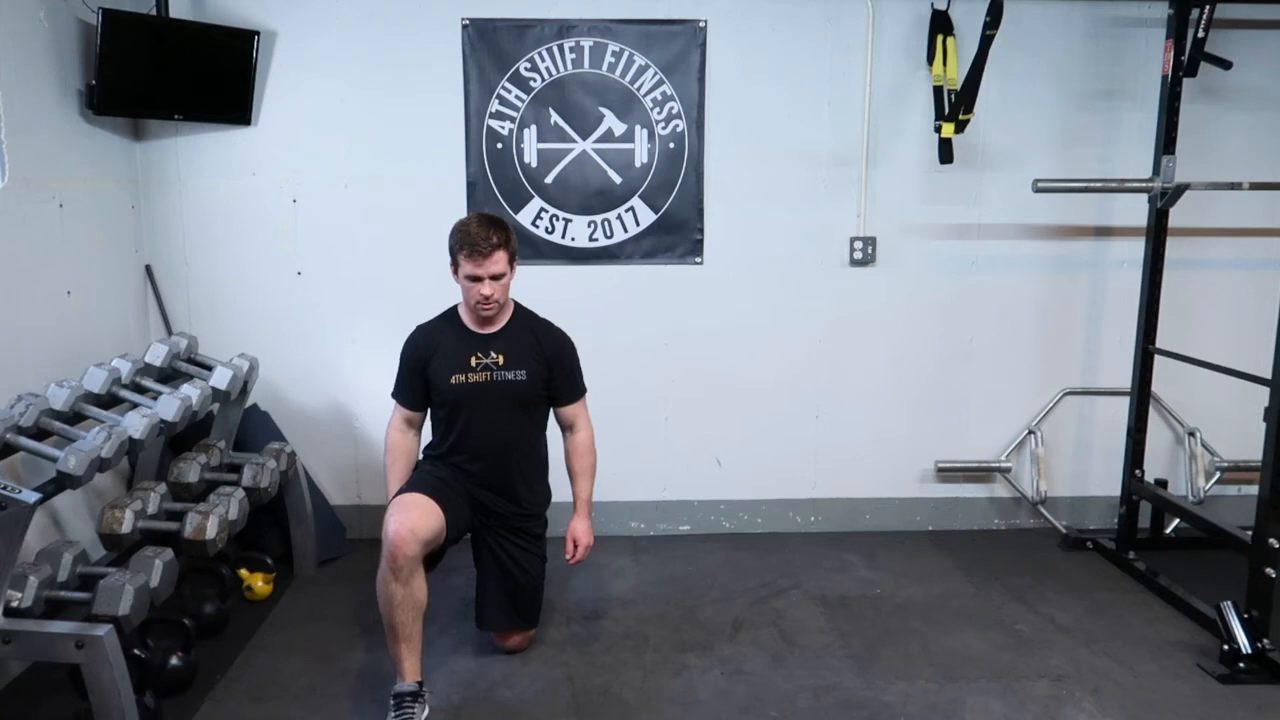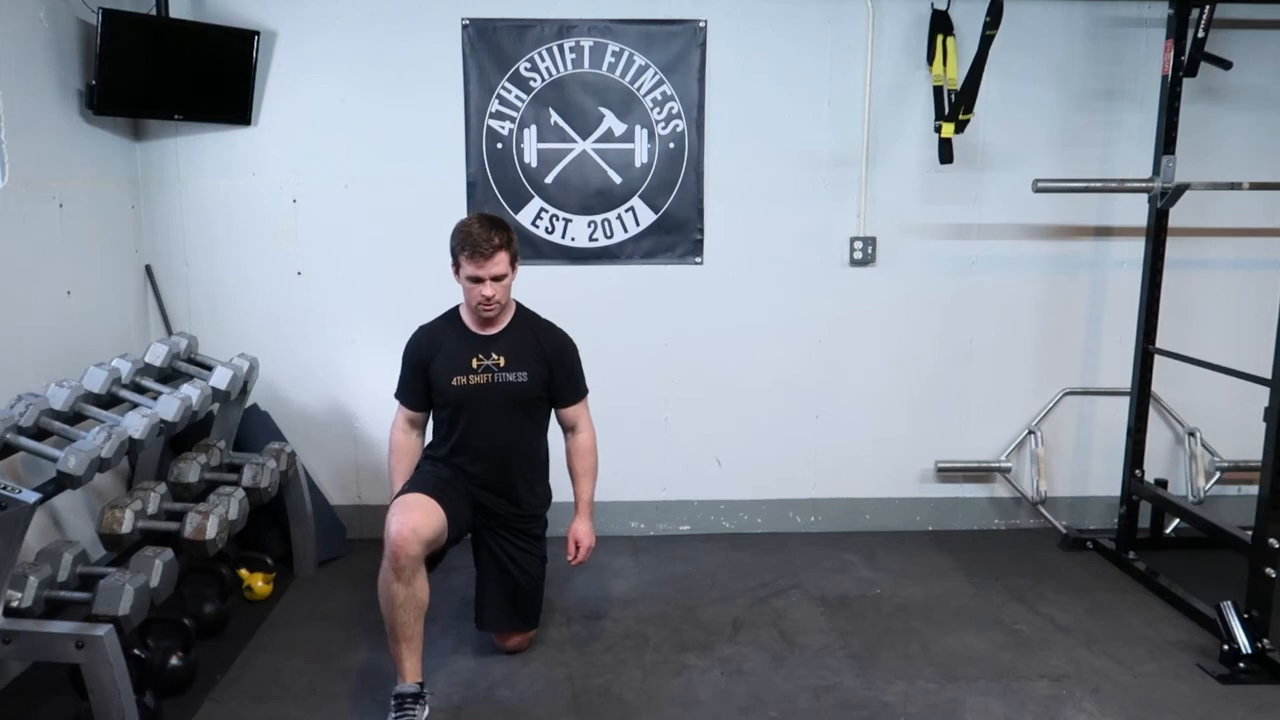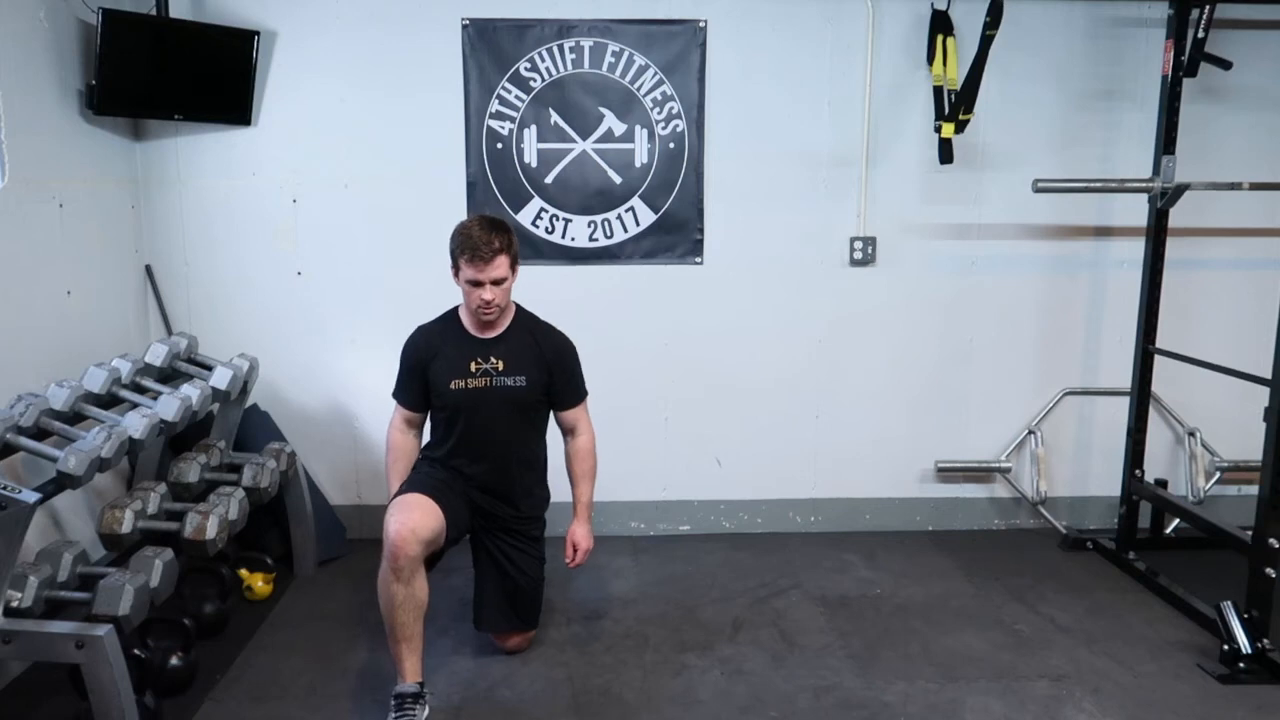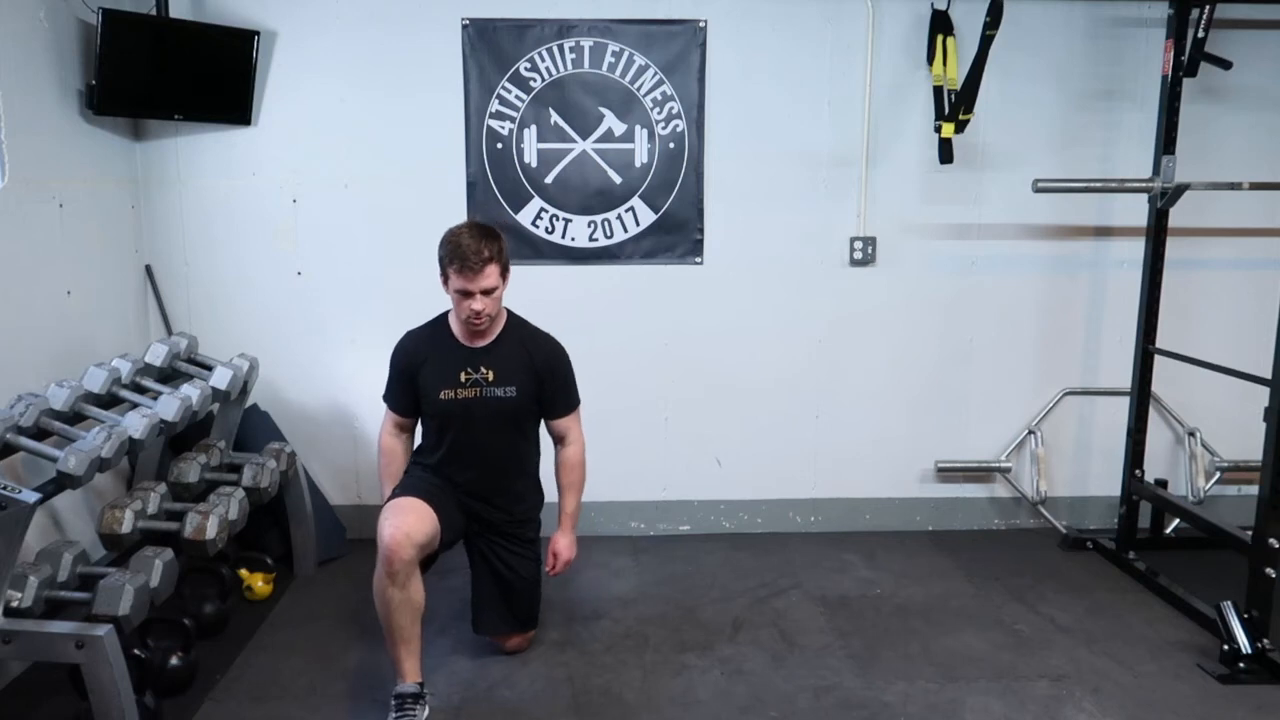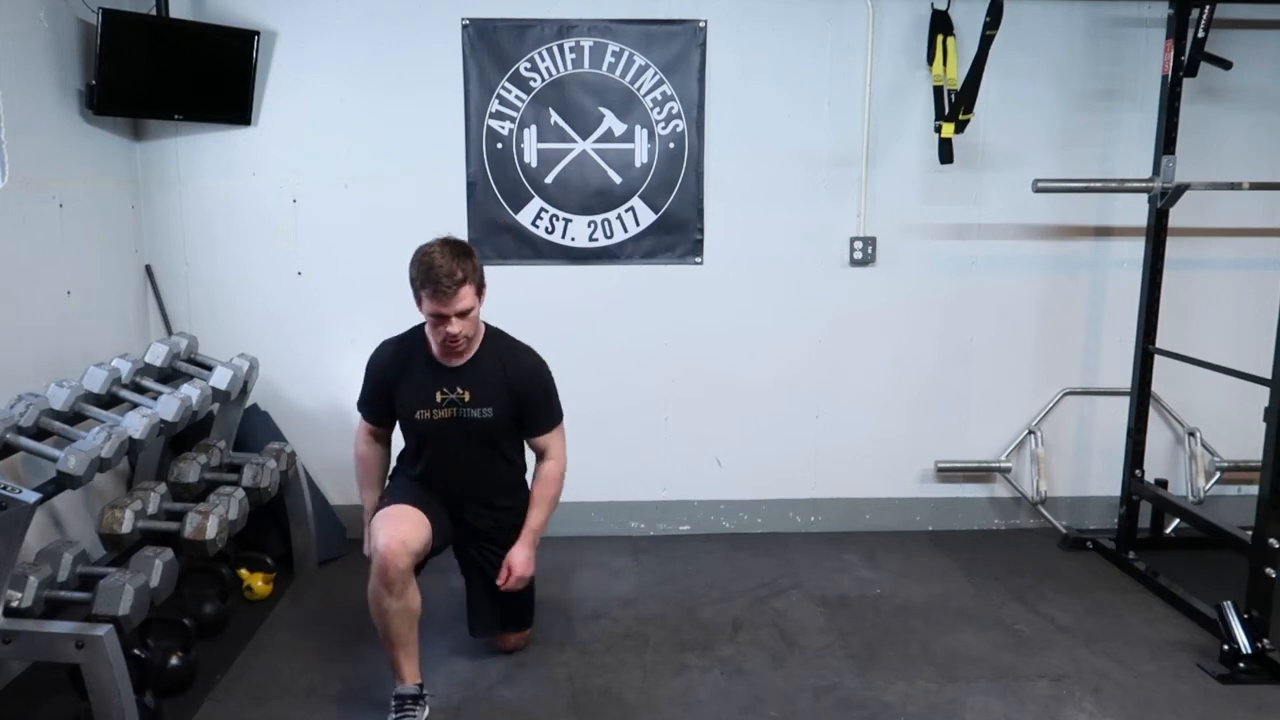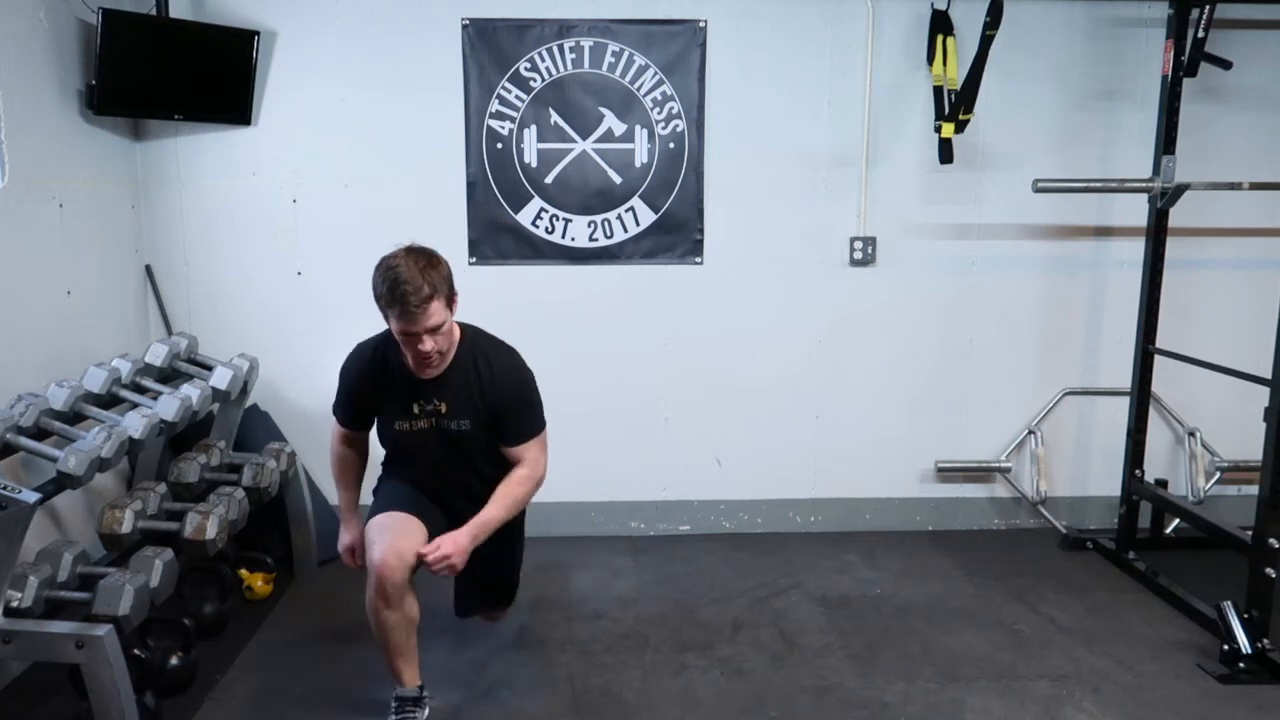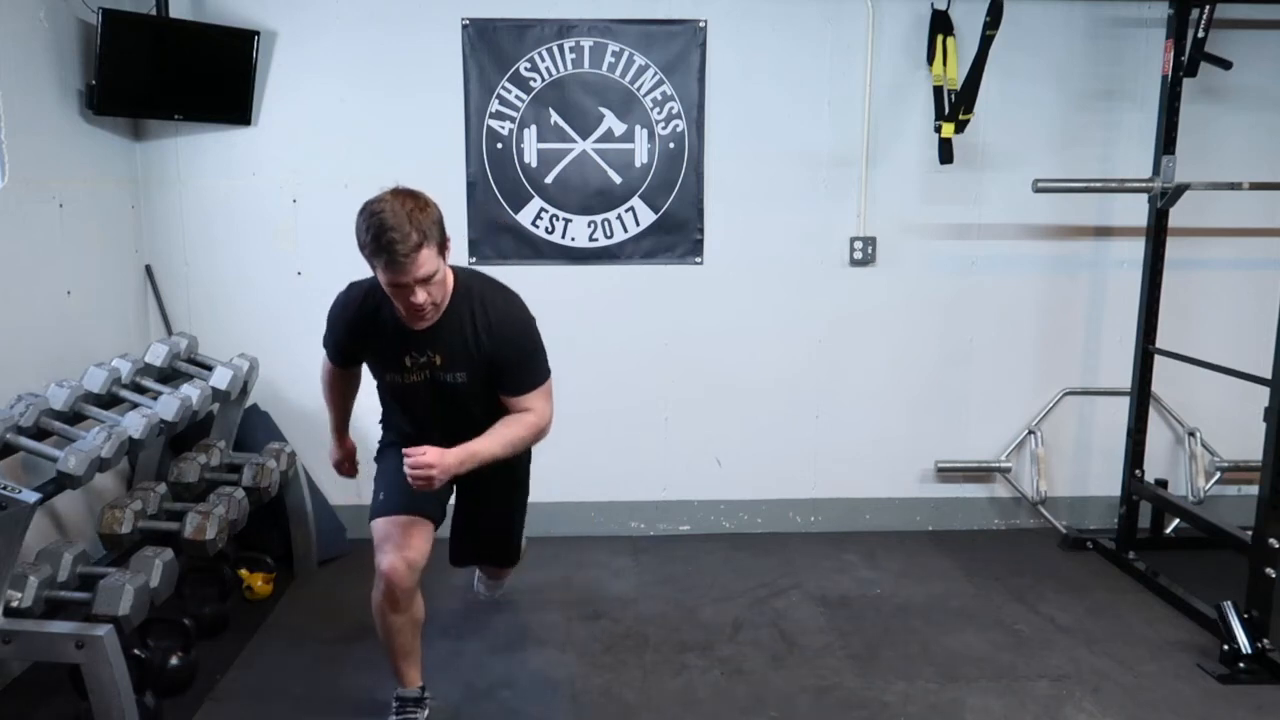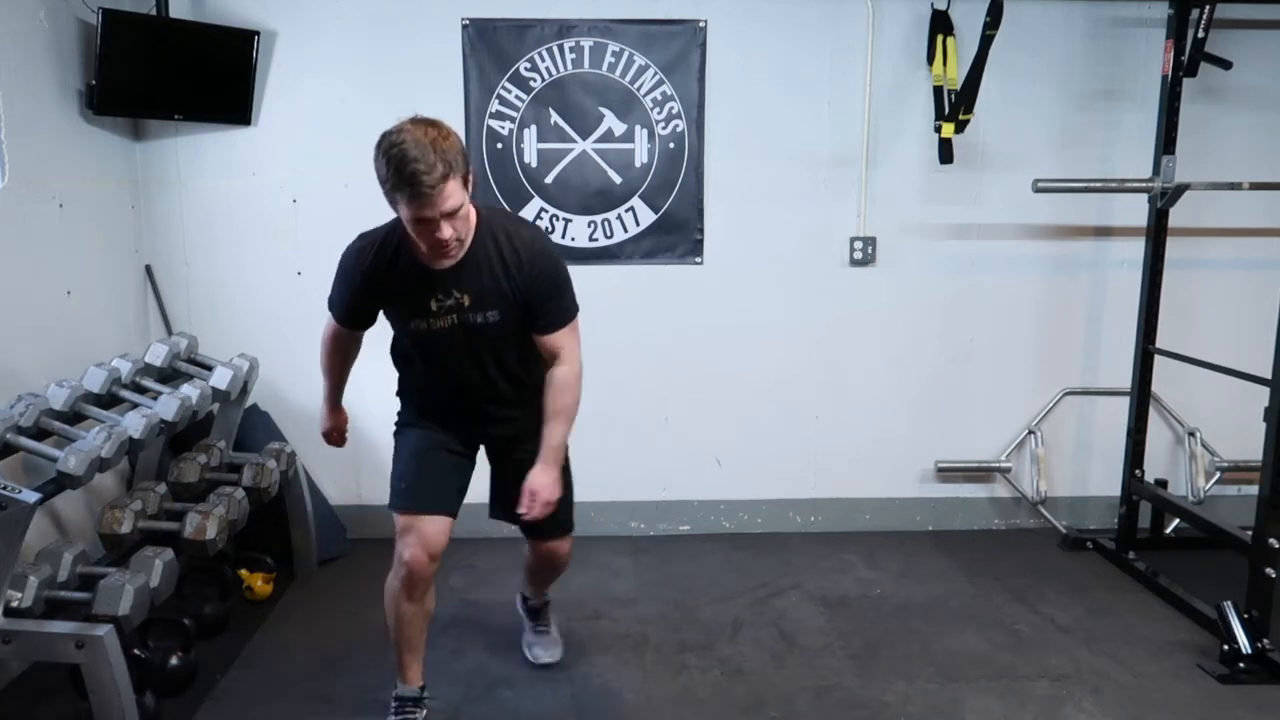
dt=0.2s
person 1, frame 1
left shoulder: (549, 342)
right shoulder: (427, 341)
left elbow: (576, 427)
right elbow: (404, 426)
left wrist: (582, 512)
right wrist: (395, 507)
left hip: (519, 499)
right hip: (447, 478)
left knee: (514, 639)
right knee: (399, 539)
left ankle: (490, 569)
person 1, frame 2
left shoulder: (551, 343)
right shoulder: (428, 342)
left elbow: (578, 428)
right elbow: (408, 427)
left wrist: (584, 514)
right wrist: (399, 505)
left hip: (519, 501)
right hip: (447, 478)
left knee: (514, 639)
right knee: (400, 539)
left ankle: (490, 571)
person 1, frame 3
left shoulder: (550, 345)
right shoulder: (426, 343)
left elbow: (577, 431)
right elbow: (405, 427)
left wrist: (582, 517)
right wrist: (397, 506)
left hip: (518, 502)
right hip: (445, 479)
left knee: (513, 640)
right knee: (399, 538)
left ankle: (488, 569)
person 1, frame 4
left shoulder: (542, 352)
right shoulder: (415, 349)
left elbow: (568, 440)
right elbow: (396, 431)
left wrist: (566, 527)
right wrist: (391, 509)
left hip: (511, 505)
right hip: (437, 484)
left knee: (513, 641)
right knee: (394, 543)
left ankle: (486, 571)
person 1, frame 5
left shoulder: (522, 367)
right shoulder: (390, 361)
left elbow: (551, 456)
right elbow: (371, 438)
left wrist: (528, 542)
right wrist: (371, 518)
left hip: (498, 509)
right hip: (422, 491)
left knee: (510, 640)
right knee: (389, 551)
left ankle: (478, 570)
person 1, frame 6
left shoulder: (502, 369)
right shoulder: (365, 366)
left elbow: (530, 465)
right elbow: (348, 441)
left wrist: (470, 536)
right wrist: (349, 520)
left hip: (486, 501)
right hip: (410, 488)
left knee: (491, 609)
right knee: (385, 564)
left ankle: (480, 588)
person 1, frame 7
left shoulder: (500, 312)
right shoulder: (354, 311)
left elbow: (535, 415)
right elbow: (338, 371)
left wrist: (456, 461)
right wrist: (339, 437)
left hip: (489, 452)
right hip: (410, 443)
left knee: (497, 564)
right knee: (395, 570)
left ankle: (490, 558)
person 1, frame 8
left shoulder: (526, 249)
right shoulder: (369, 261)
left elbow: (563, 360)
right elbow: (341, 335)
left wrist: (549, 461)
right wrist: (332, 406)
left hip: (517, 412)
right hip: (432, 418)
left knee: (553, 547)
right knee: (417, 557)
left ankle: (534, 602)
